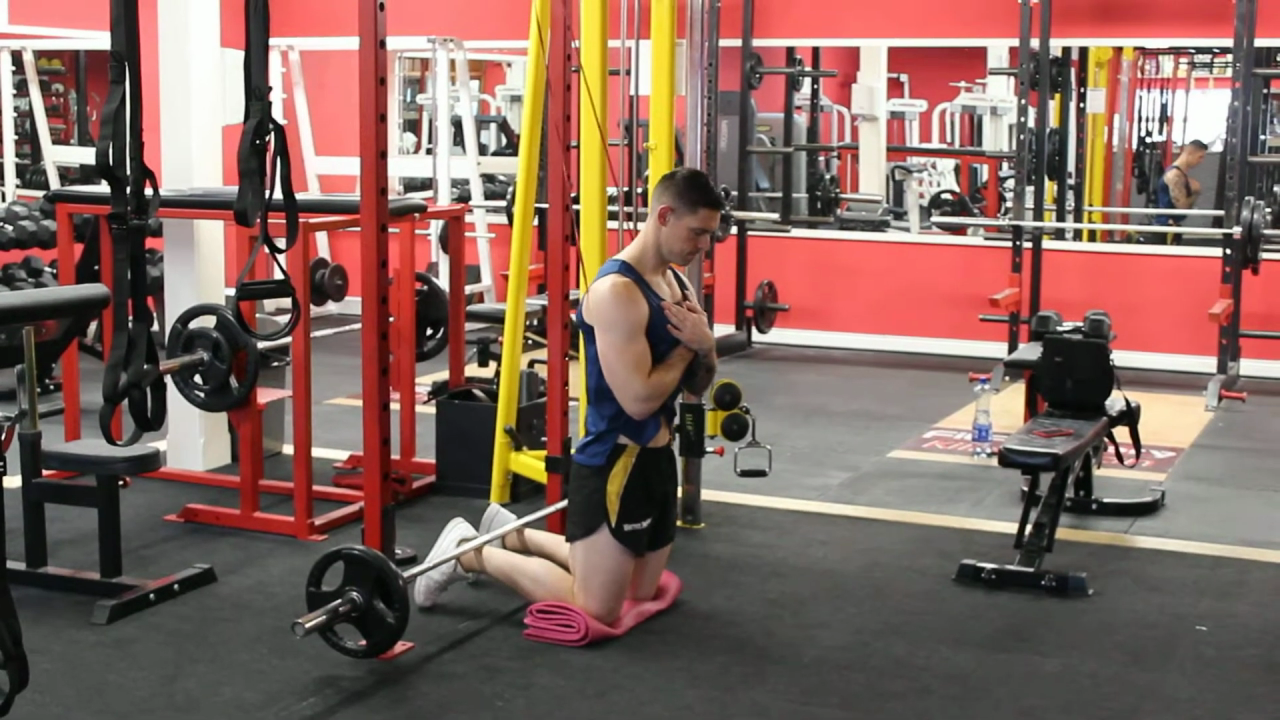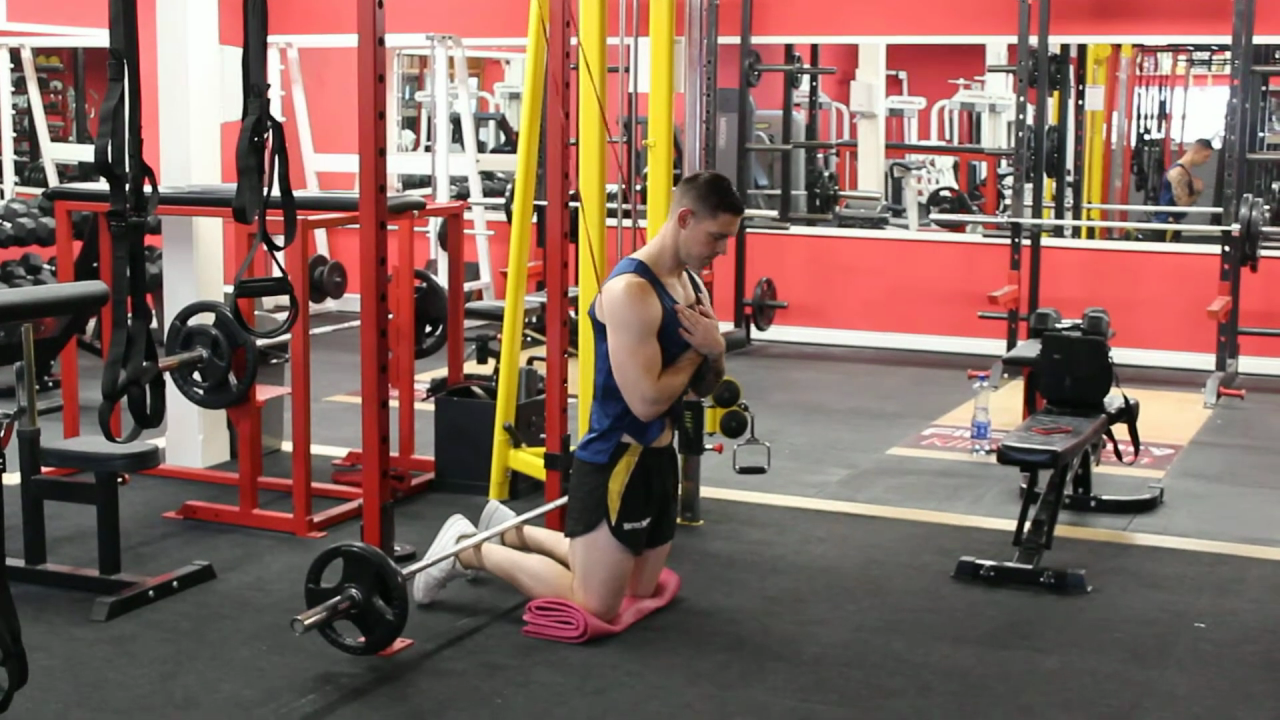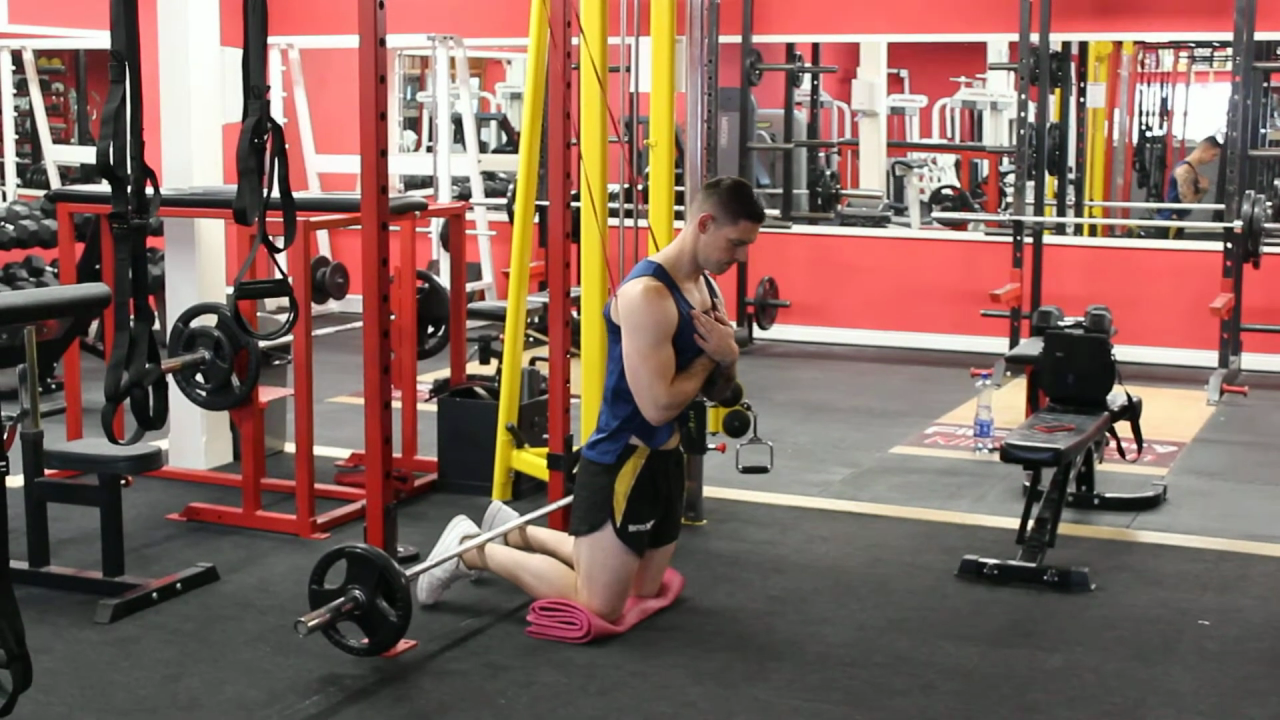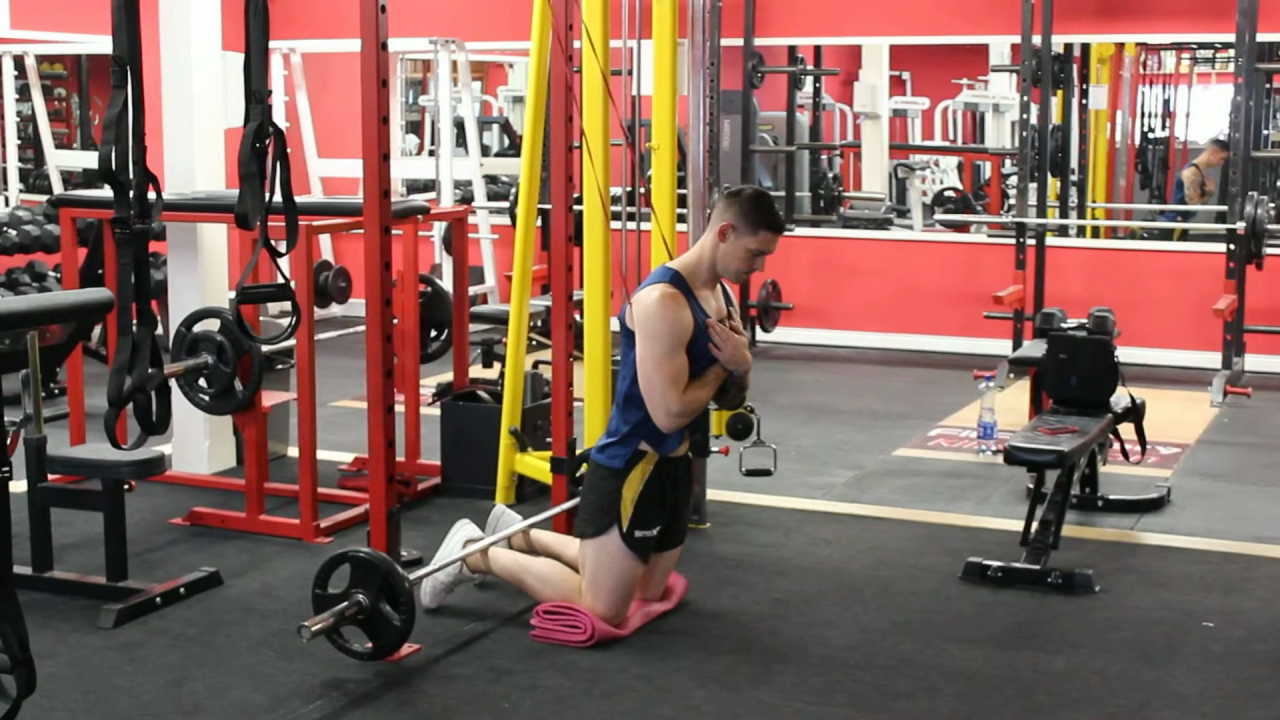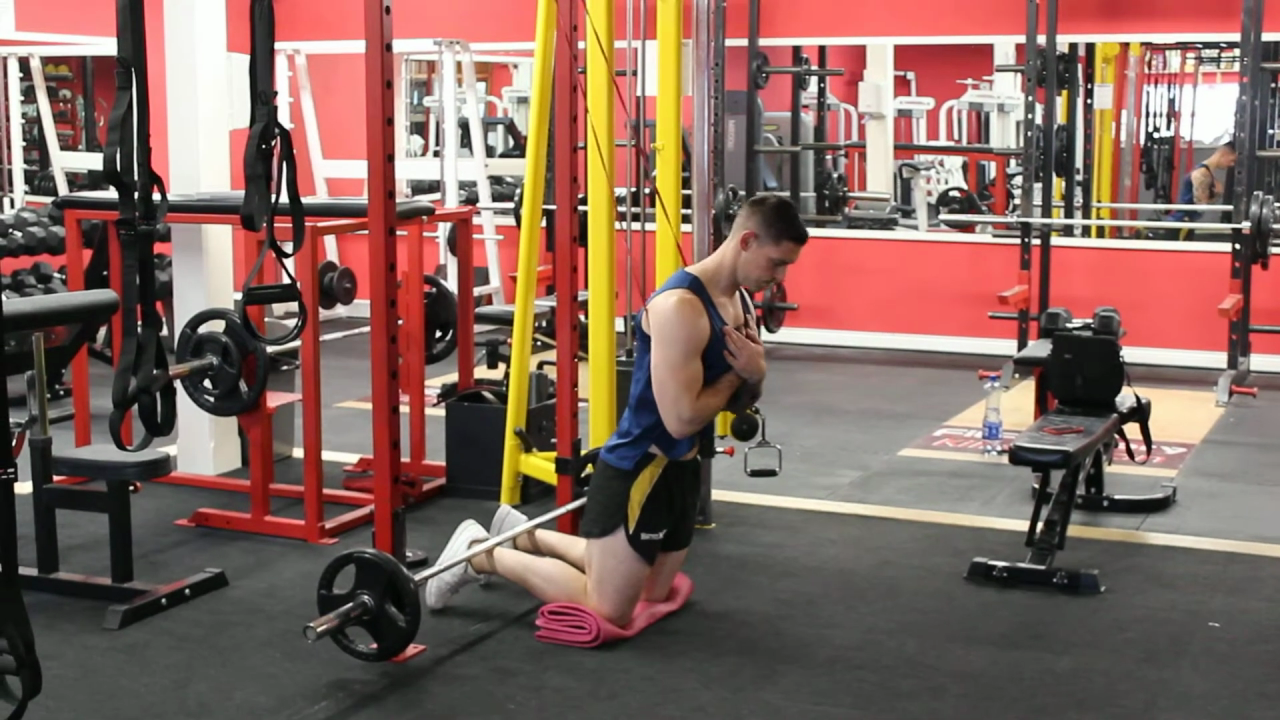
dt=0.4s
person 1, frame 1
left shoulder: (677, 283)
right shoulder: (616, 292)
left elbow: (697, 384)
right elbow: (638, 399)
left wrist: (705, 344)
right wrist: (687, 344)
left hip: (656, 457)
right hip: (615, 463)
left knee: (640, 592)
right knee: (596, 610)
left ankle: (512, 534)
right ankle: (468, 552)
person 1, frame 2
left shoulder: (691, 284)
right shoulder: (630, 291)
left elbow: (702, 386)
right elbow: (646, 401)
left wrist: (715, 350)
right wrist: (697, 348)
left hip: (657, 457)
right hip: (617, 462)
left knee: (640, 589)
right knee: (595, 608)
left ankle: (510, 531)
right ankle: (467, 549)
person 1, frame 3
left shoulder: (706, 287)
right shoulder: (647, 294)
left elbow: (716, 389)
right elbow: (657, 406)
left wrist: (727, 356)
right wrist: (709, 357)
left hip: (664, 459)
right hip: (623, 464)
left knee: (643, 589)
right knee: (599, 607)
left ankle: (513, 531)
right ankle: (471, 550)
person 1, frame 4
left shoulder: (722, 295)
right shoulder: (663, 301)
left elbow: (728, 397)
right elbow: (669, 413)
left wrist: (741, 365)
right wrist: (722, 363)
left hip: (671, 465)
right hip: (631, 468)
left knee: (647, 592)
right knee: (602, 611)
left ankle: (517, 535)
right ankle: (473, 553)
person 1, frame 5
left shoulder: (739, 301)
right shoulder: (680, 306)
left elbow: (740, 400)
right elbow: (681, 418)
left wrist: (754, 373)
right wrist: (737, 372)
left hip: (679, 467)
right hip: (640, 470)
left knee: (653, 592)
right knee: (608, 611)
left ankle: (523, 534)
right ankle: (480, 554)
